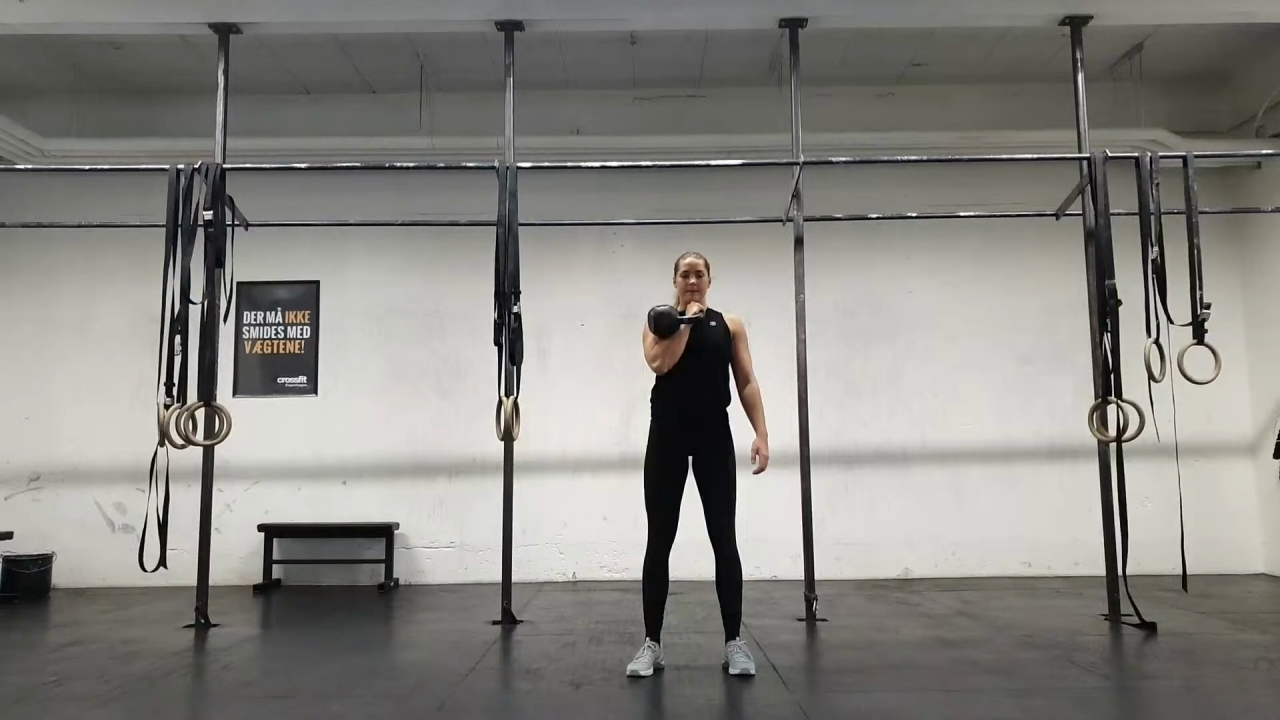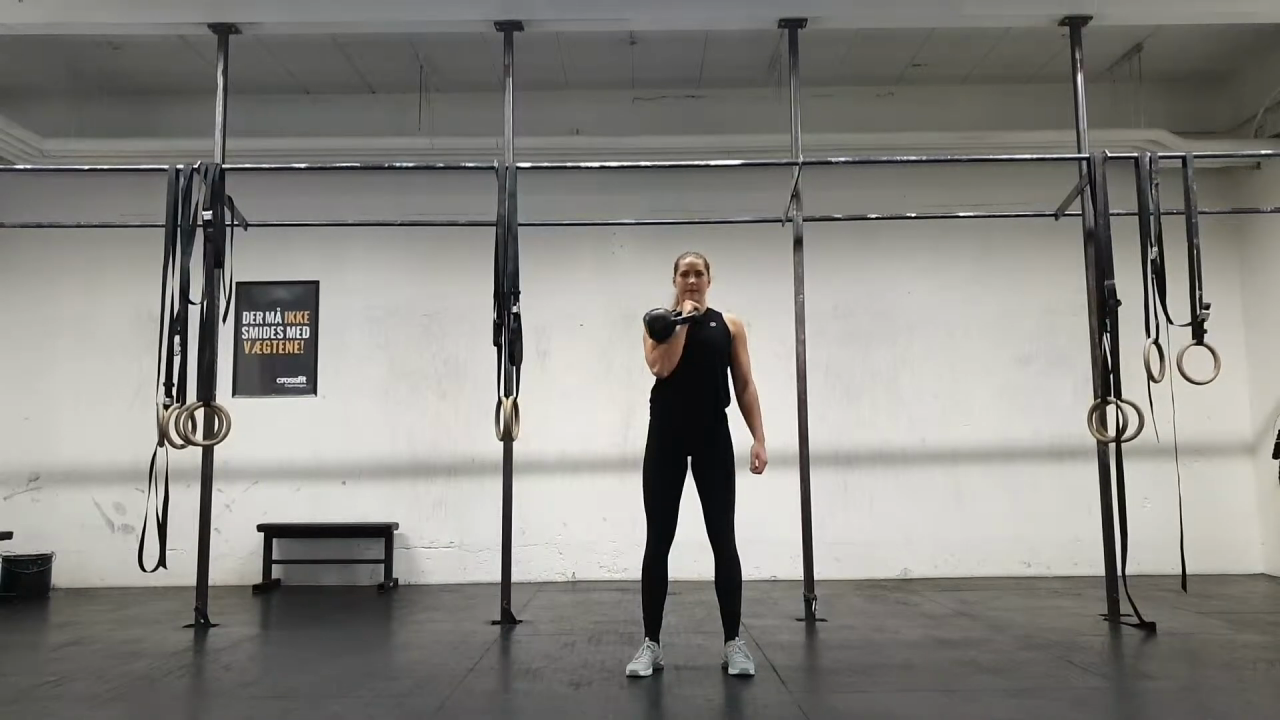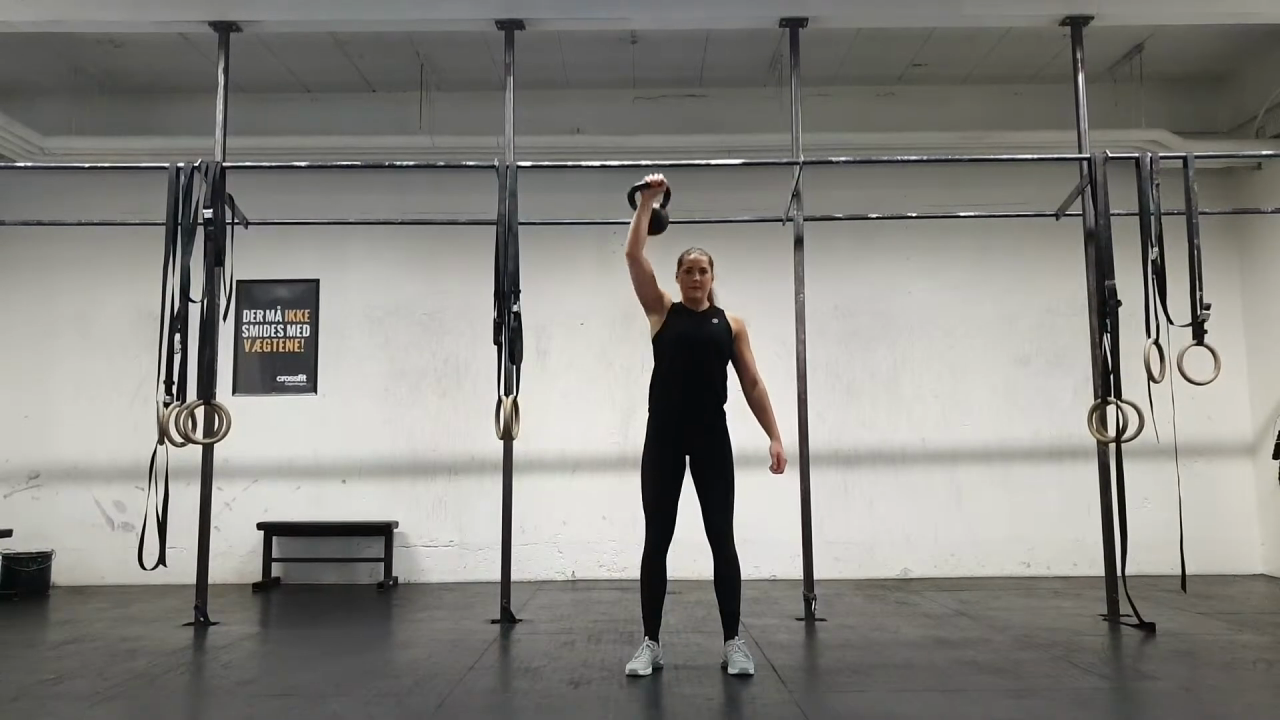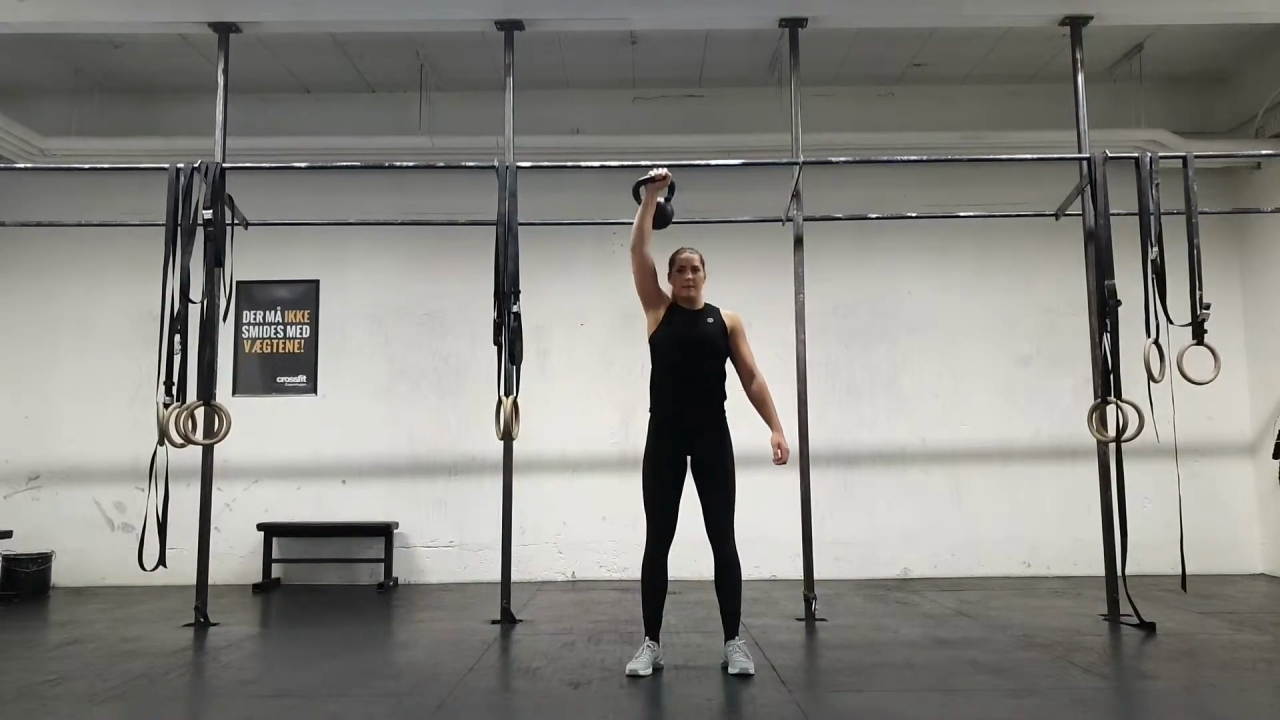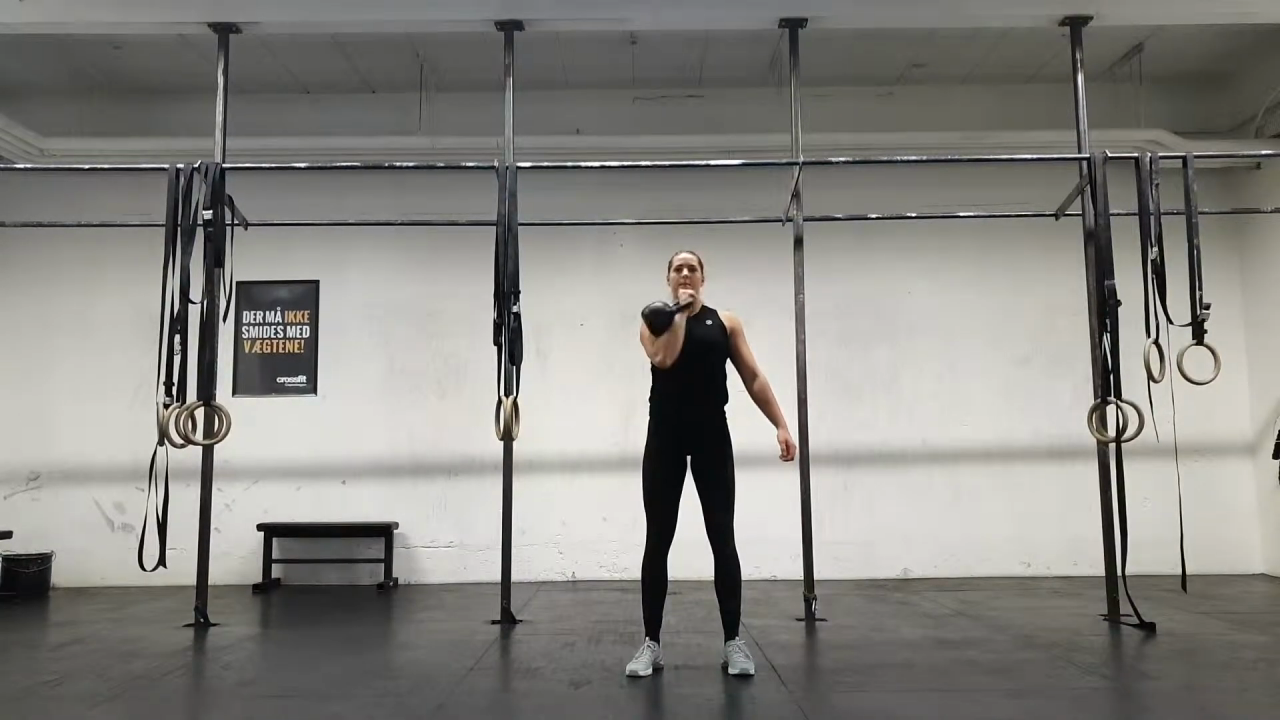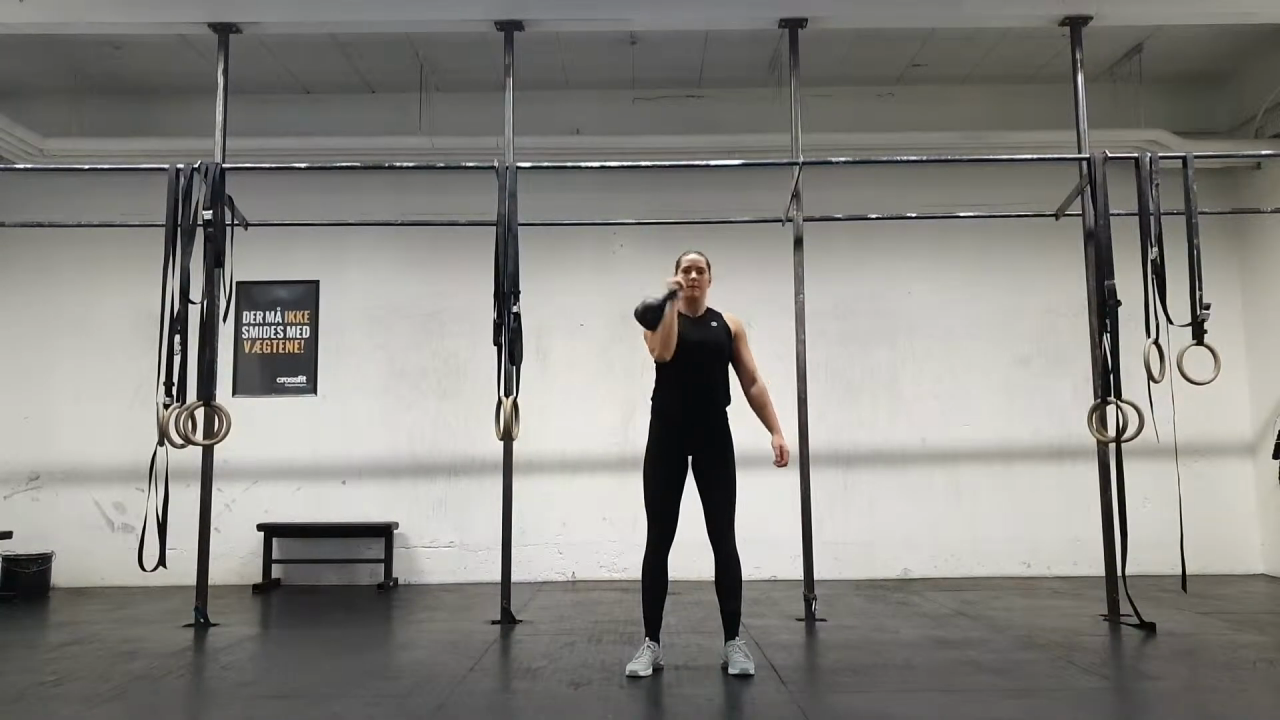
dt=0.7s
person 1, frame 1
left shoulder: (730, 324)
left elbow: (747, 382)
right elbow: (660, 364)
left wrist: (761, 433)
right wrist: (686, 319)
left hip: (714, 436)
right hip: (667, 436)
left knee: (724, 539)
right knee: (659, 541)
left ankle: (733, 642)
right ankle: (652, 643)
person 1, frame 2
left shoulder: (729, 325)
left elbow: (745, 384)
right elbow: (660, 368)
left wrist: (758, 438)
right wrist: (682, 319)
left hip: (713, 436)
right hip: (666, 436)
left knee: (723, 539)
right knee: (658, 540)
left ankle: (733, 643)
right ankle: (651, 644)
person 1, frame 3
left shoulder: (731, 323)
right shoulder: (662, 312)
left elbow: (752, 383)
right elbow: (633, 255)
left wrist: (774, 437)
right wrist: (646, 202)
left hip: (711, 438)
right hip: (664, 436)
left knee: (722, 539)
right knee: (656, 541)
left ankle: (733, 641)
right ankle: (650, 643)
person 1, frame 4
left shoulder: (726, 321)
right shoulder: (658, 310)
left elbow: (751, 378)
right elbow: (637, 250)
left wrist: (776, 428)
right wrist: (650, 197)
left hip: (712, 436)
right hip: (664, 436)
left knee: (722, 539)
right knee: (657, 541)
left ankle: (733, 642)
right ankle: (651, 643)
person 1, frame 5
left shoulder: (725, 321)
left elbow: (753, 377)
right elbow: (662, 358)
left wrist: (781, 425)
right wrist: (679, 312)
left hip: (711, 435)
right hip: (664, 436)
left knee: (723, 539)
right knee: (657, 540)
left ankle: (733, 642)
right ankle: (651, 643)
person 1, frame 6
left shoulder: (729, 324)
right shoulder: (662, 320)
left elbow: (752, 382)
right elbow: (661, 353)
left wrist: (775, 431)
right wrist: (671, 302)
left hip: (714, 436)
right hip: (667, 434)
left knee: (723, 539)
right knee: (658, 540)
left ankle: (733, 642)
right ankle: (651, 644)
